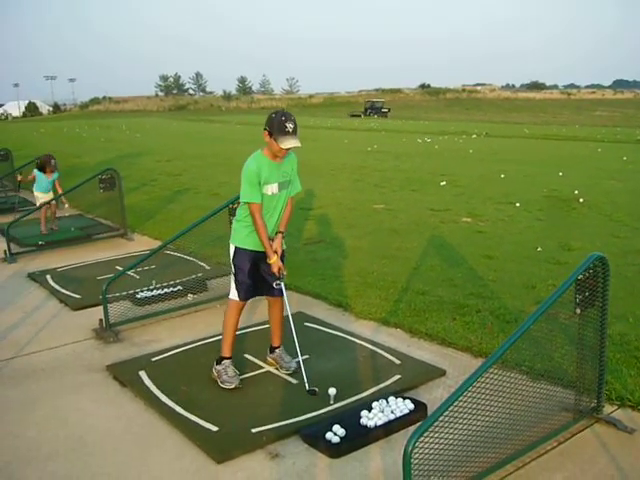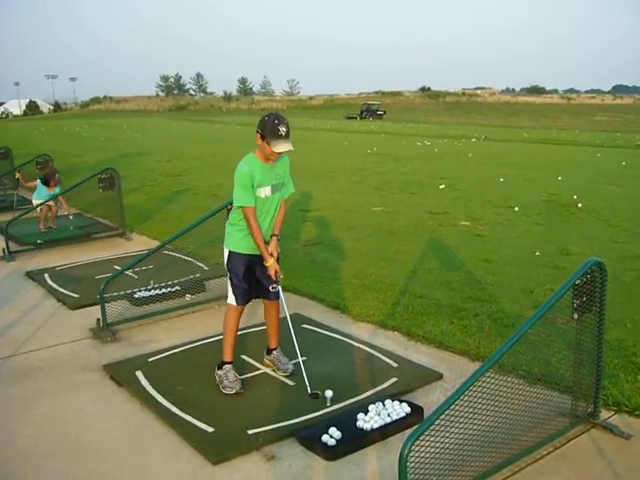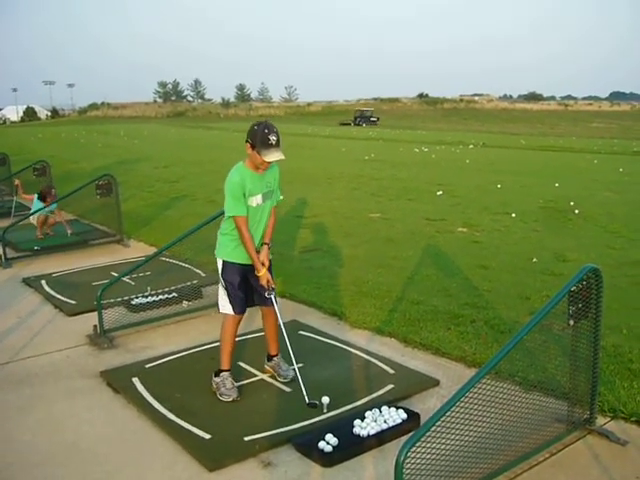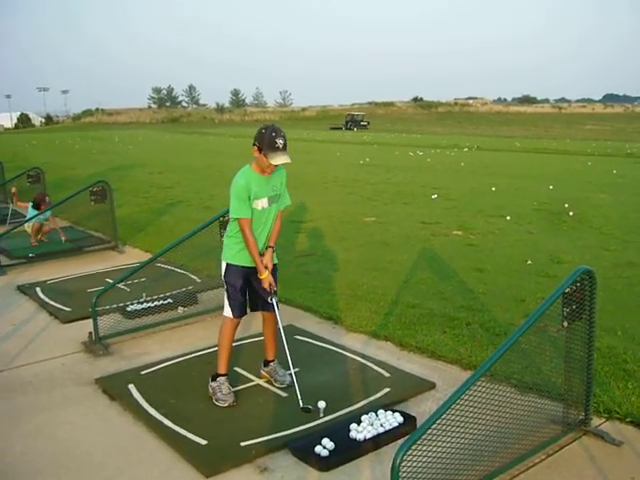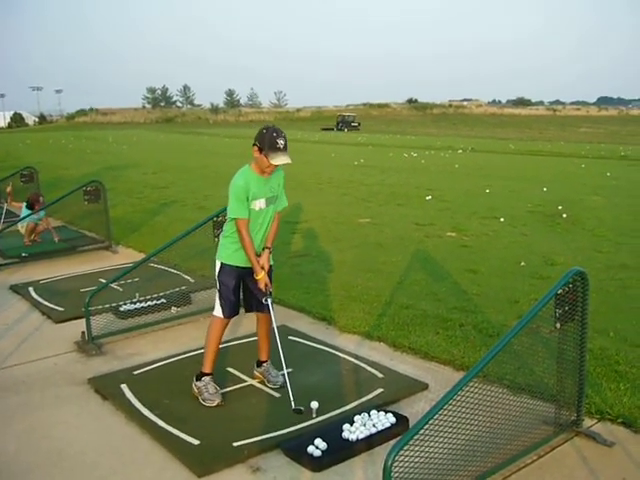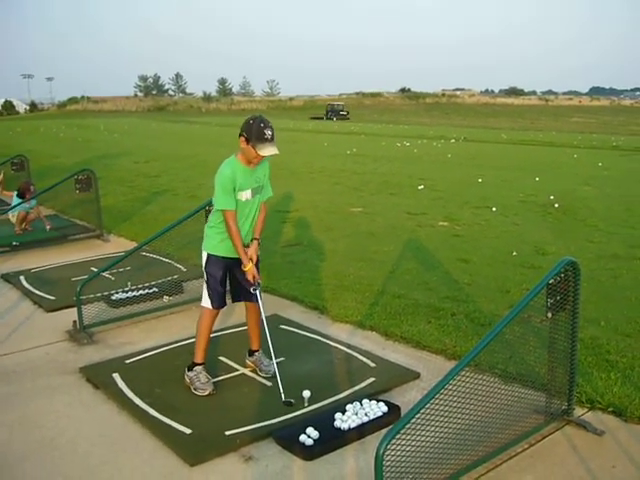
dt=0.3s
person 1, frame 1
left shoulder: (291, 160)
right shoulder: (253, 166)
right elbow: (256, 215)
left wrist: (280, 236)
right wrist: (270, 254)
left hip: (273, 241)
right hip: (247, 243)
left knee: (276, 295)
right knee: (239, 298)
left ankle: (275, 350)
right ankle: (224, 361)
person 1, frame 2
left shoulder: (283, 162)
right shoulder: (245, 169)
right elbow: (250, 218)
left wrist: (275, 239)
right wrist: (266, 257)
left hip: (267, 244)
right hip: (241, 246)
left knee: (273, 297)
right knee: (237, 303)
left ankle: (272, 351)
right ankle: (225, 366)
person 1, frame 3
left shoulder: (273, 170)
right shoulder: (236, 179)
right elbow: (242, 228)
left wrist: (266, 248)
right wrist: (259, 268)
left hip: (260, 252)
right hip: (234, 256)
left knee: (269, 306)
right knee: (234, 313)
left ankle: (273, 359)
right ankle: (223, 374)
person 1, frame 4
left shoulder: (280, 174)
right shoulder: (242, 182)
right elbow: (246, 230)
left wrist: (270, 251)
right wrist: (260, 269)
left hip: (265, 256)
right hip: (238, 259)
left knee: (270, 310)
right knee: (233, 316)
left ankle: (270, 364)
right ankle: (219, 378)
person 1, frame 5
left shoulder: (278, 175)
right shoulder: (241, 182)
right elbow: (243, 230)
left wrist: (267, 252)
right wrist: (257, 270)
left hip: (260, 257)
right hip: (233, 258)
left knee: (265, 311)
right knee: (223, 315)
left ankle: (263, 365)
right ankle: (204, 377)
person 1, frame 6
left shoulder: (263, 165)
right shoulder: (227, 173)
right elbow: (230, 222)
left wrist: (255, 243)
right wrist: (245, 262)
left hip: (247, 247)
right hip: (219, 249)
left knee: (253, 300)
right knee: (212, 306)
left ankle: (254, 354)
right ankle: (196, 368)
